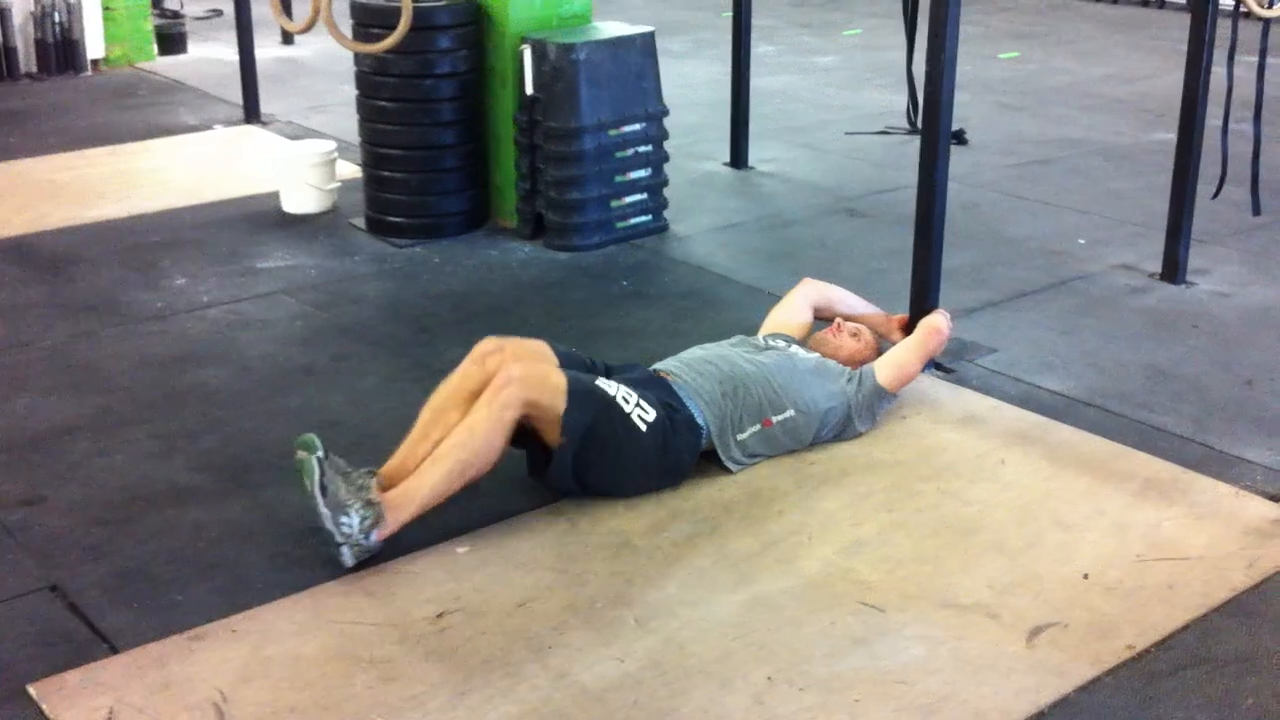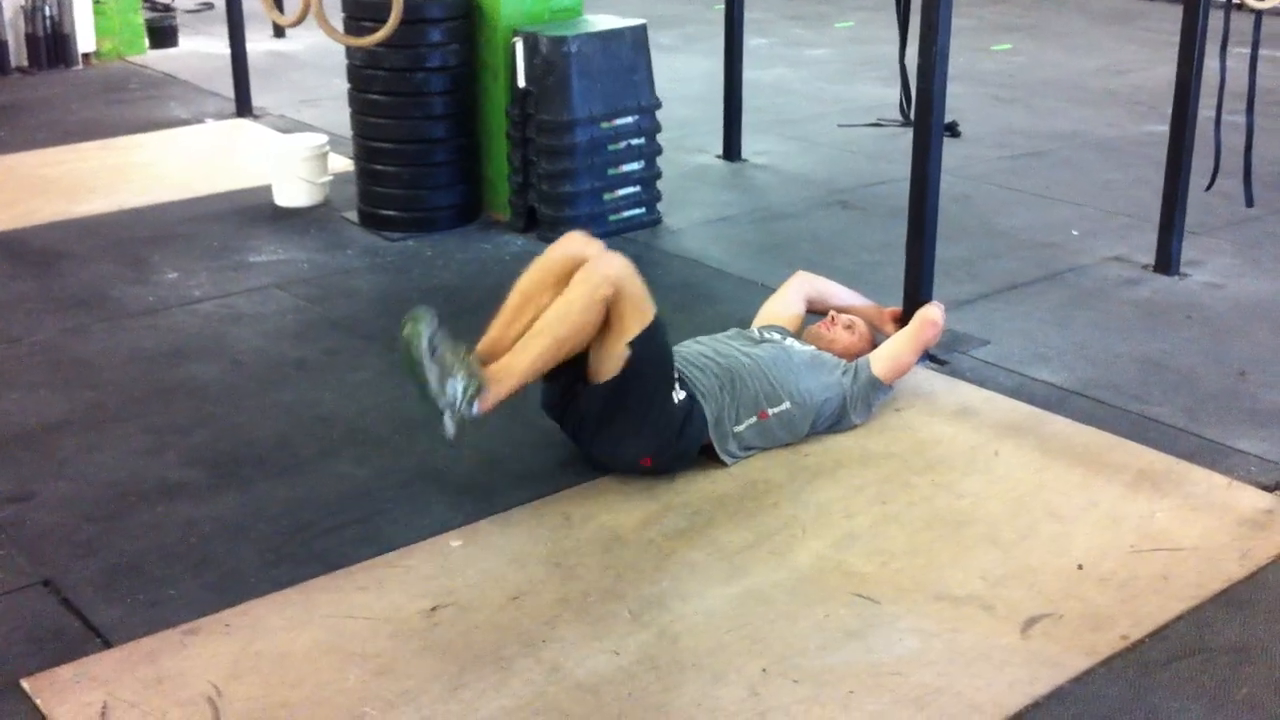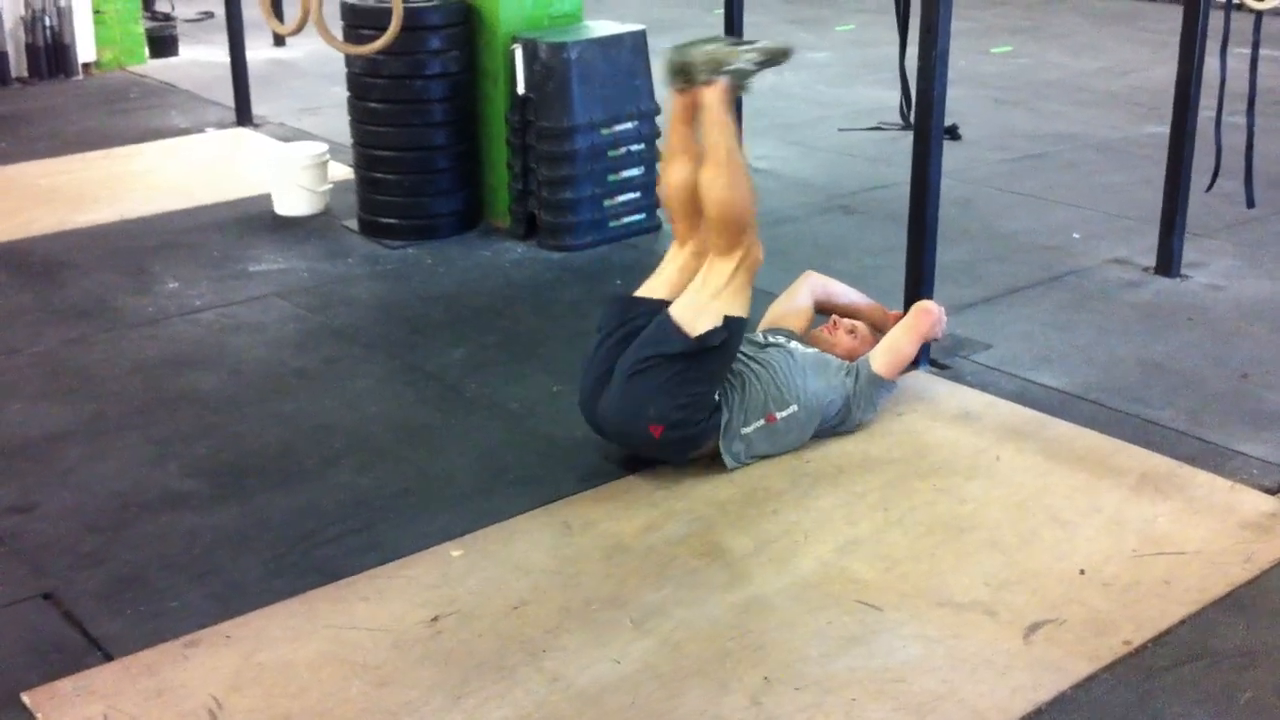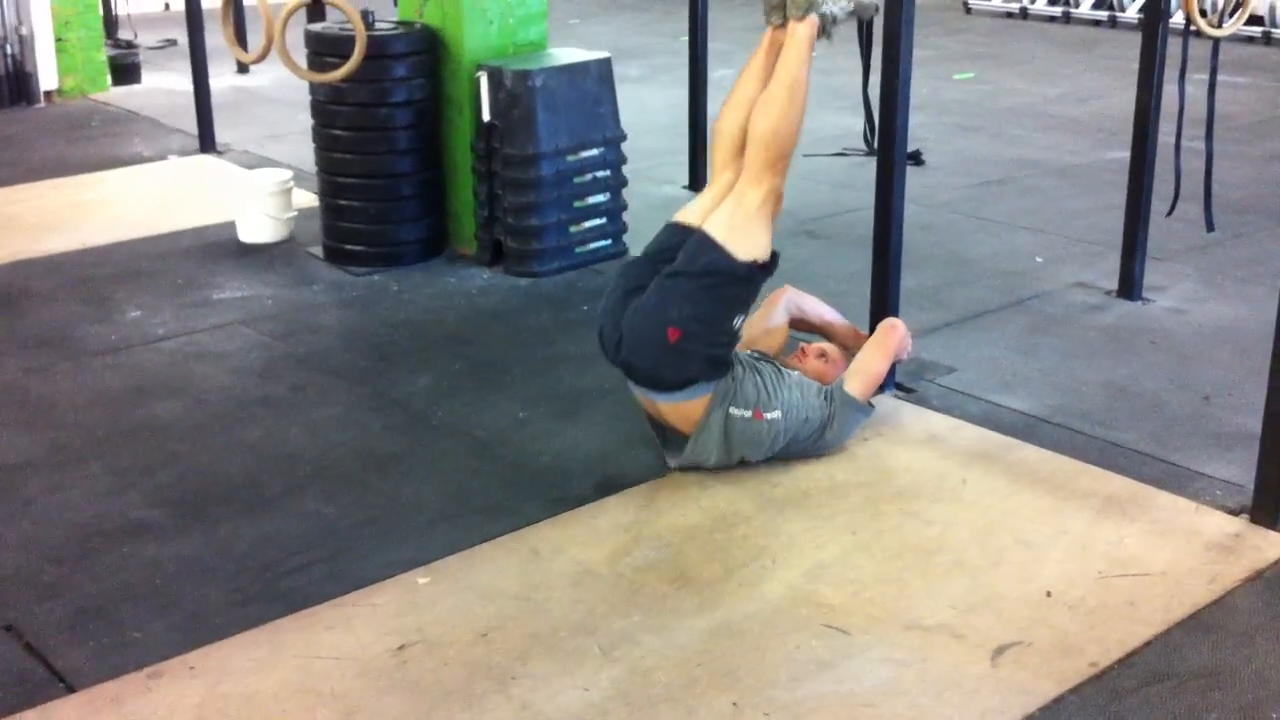
dt=0.7s
person 1, frame 1
left shoulder: (849, 397)
right shoulder: (785, 348)
left elbow: (932, 334)
right elbow: (809, 289)
right wrist: (884, 312)
left hip: (669, 434)
right hip: (642, 387)
left knee: (519, 376)
right knee: (494, 352)
left ankle: (379, 520)
right ankle: (381, 483)
person 1, frame 2
left shoulder: (843, 387)
right shoulder: (776, 340)
left elbow: (928, 324)
right elbow: (803, 282)
right wrist: (879, 307)
left hip: (660, 426)
right hip: (601, 402)
left knee: (611, 272)
right knee: (577, 248)
left ankle: (481, 393)
right ankle: (475, 368)
person 1, frame 3
left shoulder: (850, 390)
right shoulder: (779, 346)
left elbow: (926, 315)
right elbow: (810, 283)
right wrist: (885, 315)
left hip: (665, 413)
left knee: (735, 248)
right knee: (694, 240)
left ankle: (712, 86)
right ankle: (692, 90)
person 1, frame 4
left shoulder: (829, 416)
right shoulder: (759, 369)
right elbow: (786, 299)
left hip: (672, 346)
right hip: (657, 334)
left knee: (761, 184)
